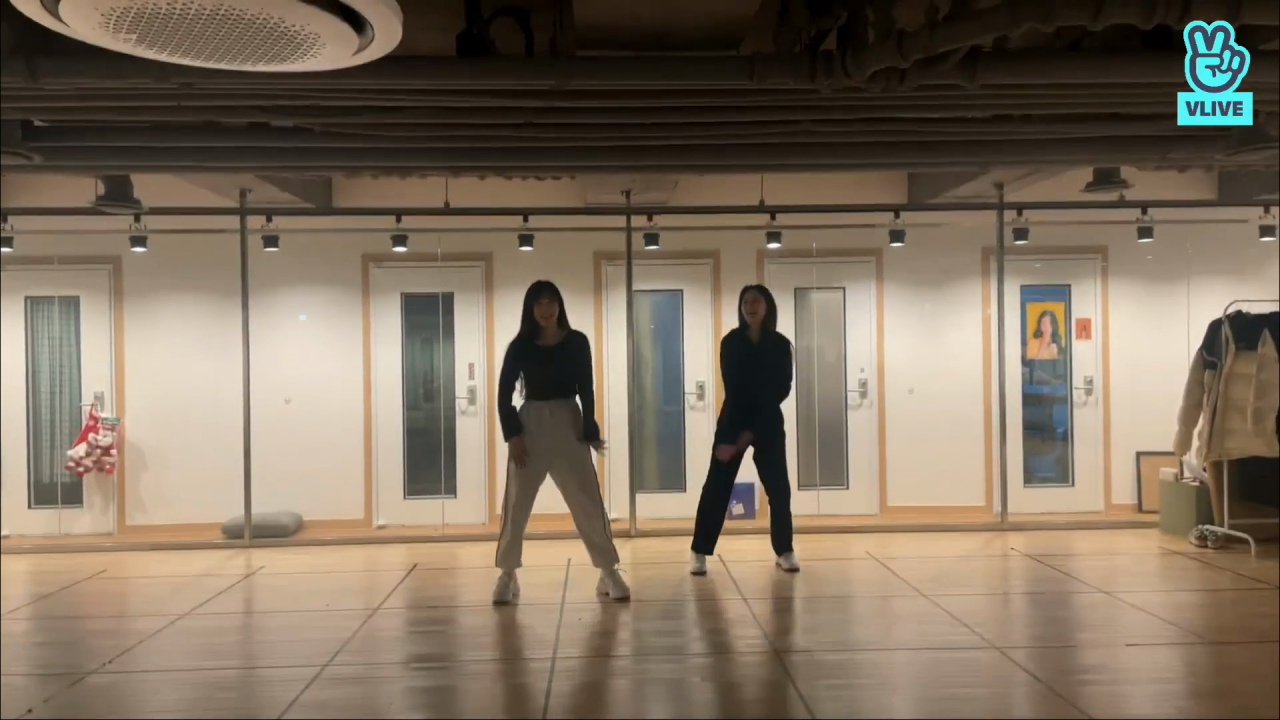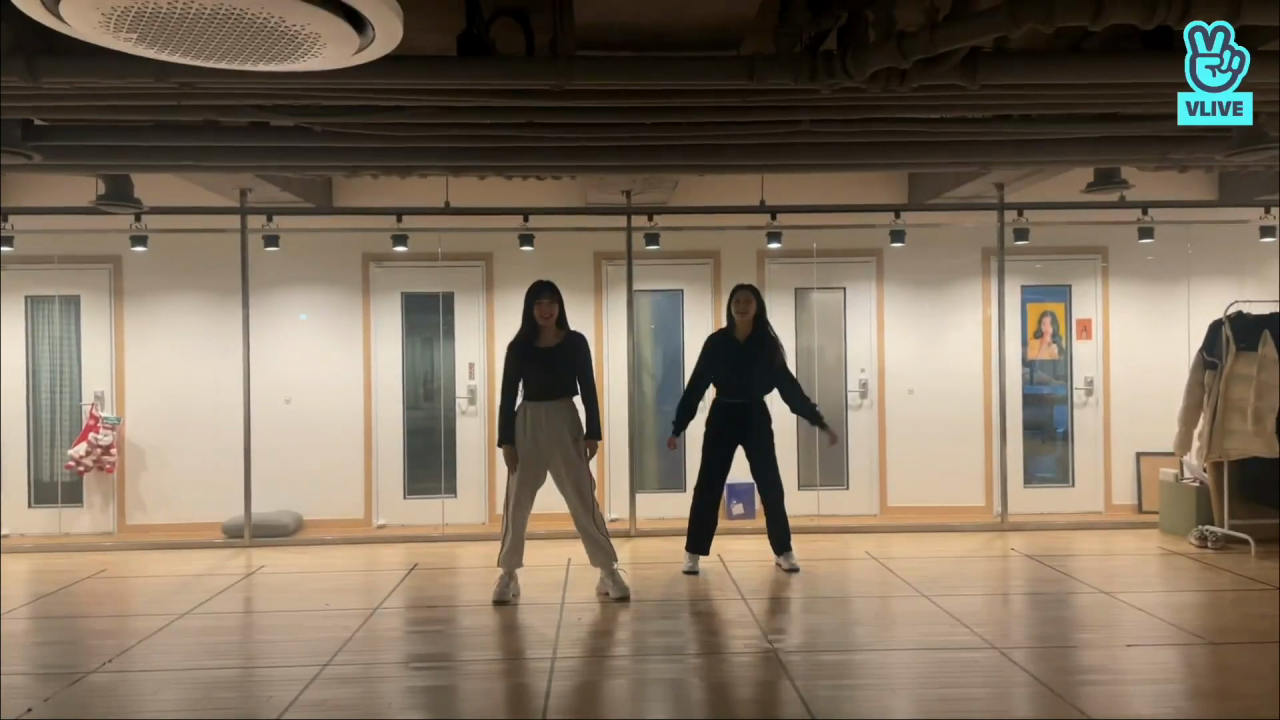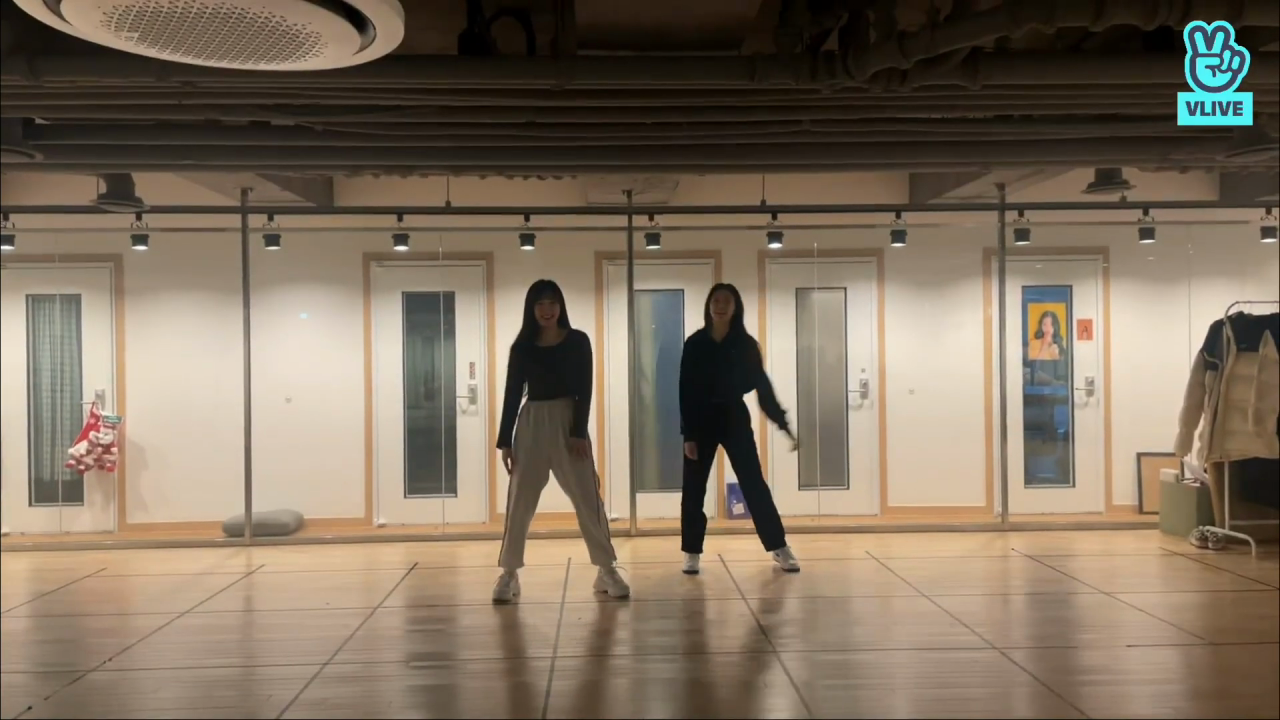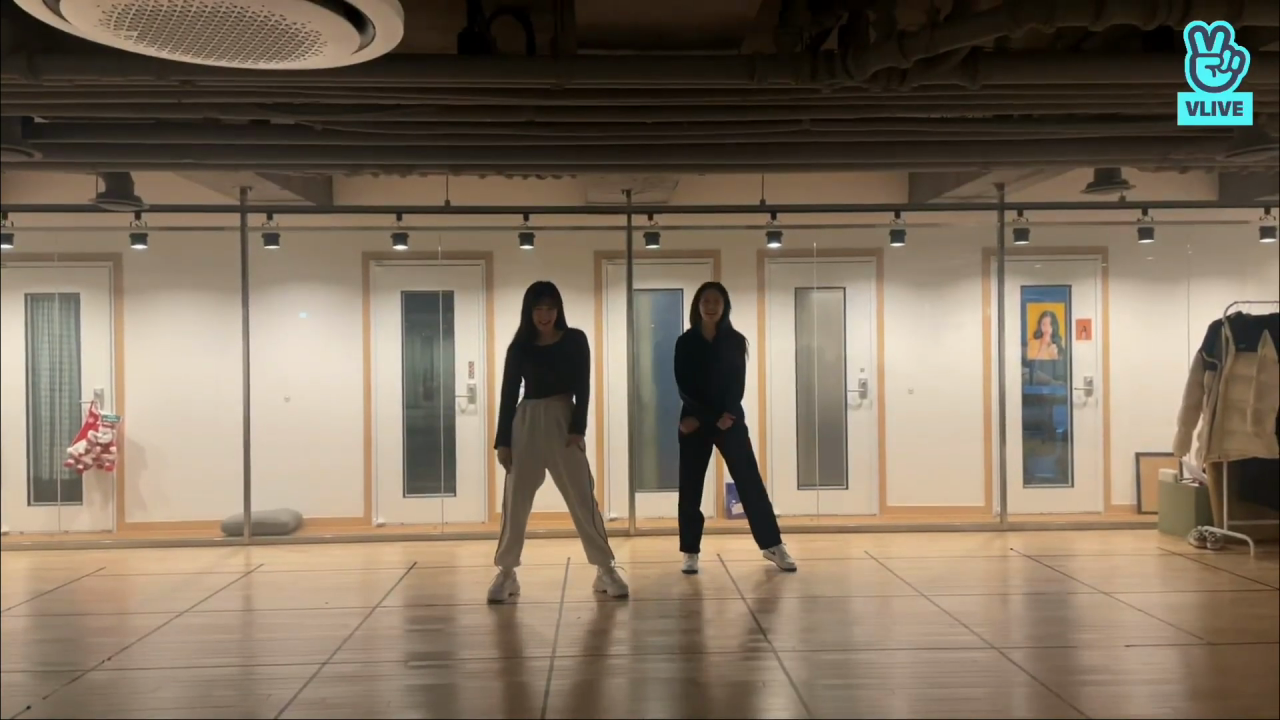
dt=0.3s
person 1, frame 1
left shoulder: (577, 342)
right shoulder: (520, 346)
left elbow: (586, 388)
right elbow: (504, 394)
left wrist: (591, 430)
right wrist: (512, 435)
left hip: (568, 423)
right hip: (530, 426)
left knee: (588, 499)
right knee: (516, 502)
left ankle: (609, 571)
right ankle: (507, 575)
person 1, frame 2
left shoulder: (576, 342)
right shoulder: (519, 347)
left elbow: (588, 388)
right elbow: (508, 394)
left wrist: (593, 433)
right wrist: (506, 439)
left hip: (565, 421)
right hip: (527, 424)
left knee: (582, 499)
right knee: (517, 502)
left ankle: (608, 572)
right ankle: (508, 574)
person 1, frame 3
left shoulder: (577, 341)
right shoulder: (522, 347)
left elbow: (585, 390)
right elbow: (512, 393)
left wrist: (580, 432)
right wrist: (505, 441)
left hip: (567, 421)
right hip: (531, 423)
left knee: (587, 498)
right knee: (520, 501)
left ankle: (607, 570)
right ankle: (509, 573)
person 1, frame 4
left shoulder: (575, 340)
right shoulder: (519, 346)
left elbow: (583, 386)
right elbow: (509, 393)
left wrist: (578, 427)
right wrist: (502, 439)
left hip: (563, 423)
right hip: (525, 423)
left knee: (581, 497)
right knee: (516, 501)
left ankle: (606, 569)
right ankle: (506, 572)
person 2, frame 1
left shoulder: (780, 344)
right shoulder: (731, 342)
left elbow: (781, 389)
right elbow: (732, 387)
left wrist: (752, 429)
right wrist: (728, 436)
left hip: (768, 420)
right hip: (733, 420)
left knee: (779, 488)
right knee: (717, 486)
left ankle: (784, 552)
right ankle: (700, 553)
person 2, frame 2
left shoulder: (767, 344)
right shoulder: (716, 342)
left elbow: (788, 385)
right elbow: (696, 384)
left wrist: (818, 421)
right wrist: (678, 426)
left hip: (755, 416)
right hip: (722, 416)
left knee: (771, 487)
right knee: (708, 487)
left ankle: (783, 552)
right ankle: (694, 553)
person 2, frame 3
left shoulder: (745, 344)
right shoulder: (695, 343)
left elbow: (762, 386)
right elbow: (685, 390)
left wrist: (783, 424)
right wrist: (688, 434)
left hip: (735, 416)
right hip: (701, 417)
left knee: (754, 484)
right knee: (693, 488)
left ankle: (779, 548)
right ankle: (692, 552)
person 2, frame 4
left shoulder: (735, 341)
right shoulder: (686, 342)
left elbow: (736, 384)
right elbow: (684, 386)
left wrist: (727, 415)
right wrist: (713, 415)
left hip: (730, 417)
right hip: (696, 418)
left knee: (750, 481)
right knee: (690, 487)
left ankle: (773, 546)
right ankle: (690, 552)
